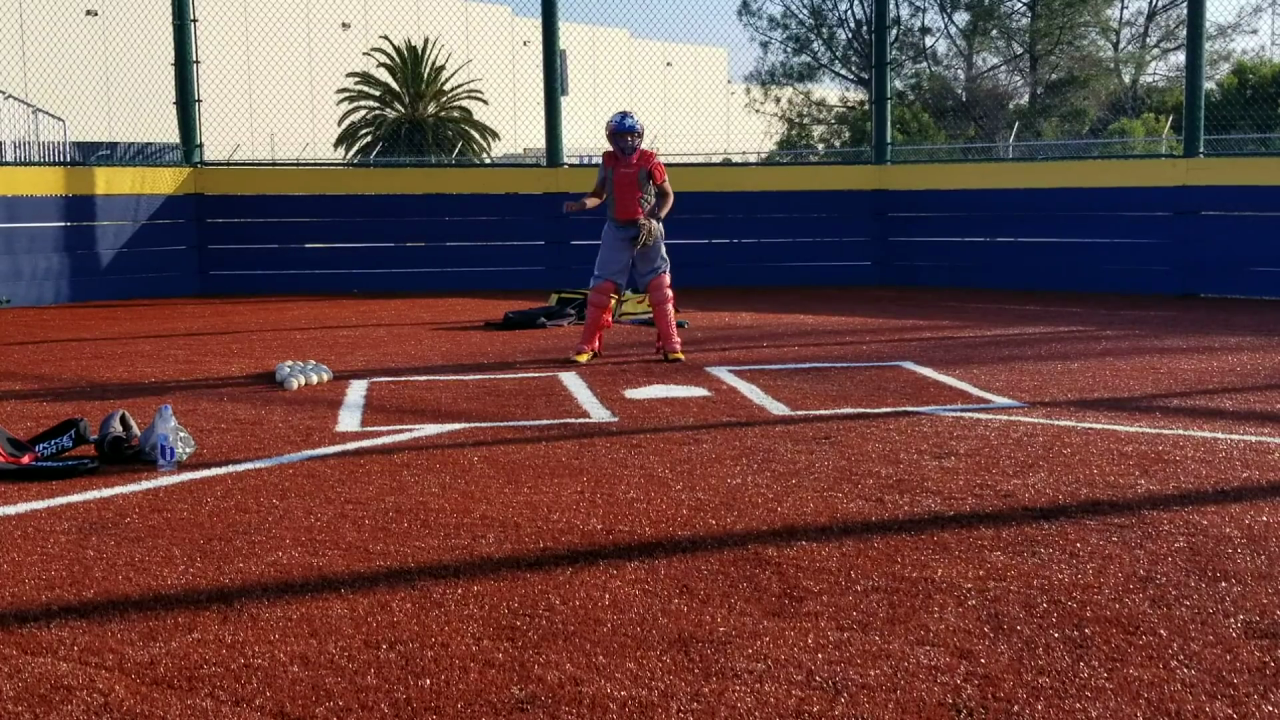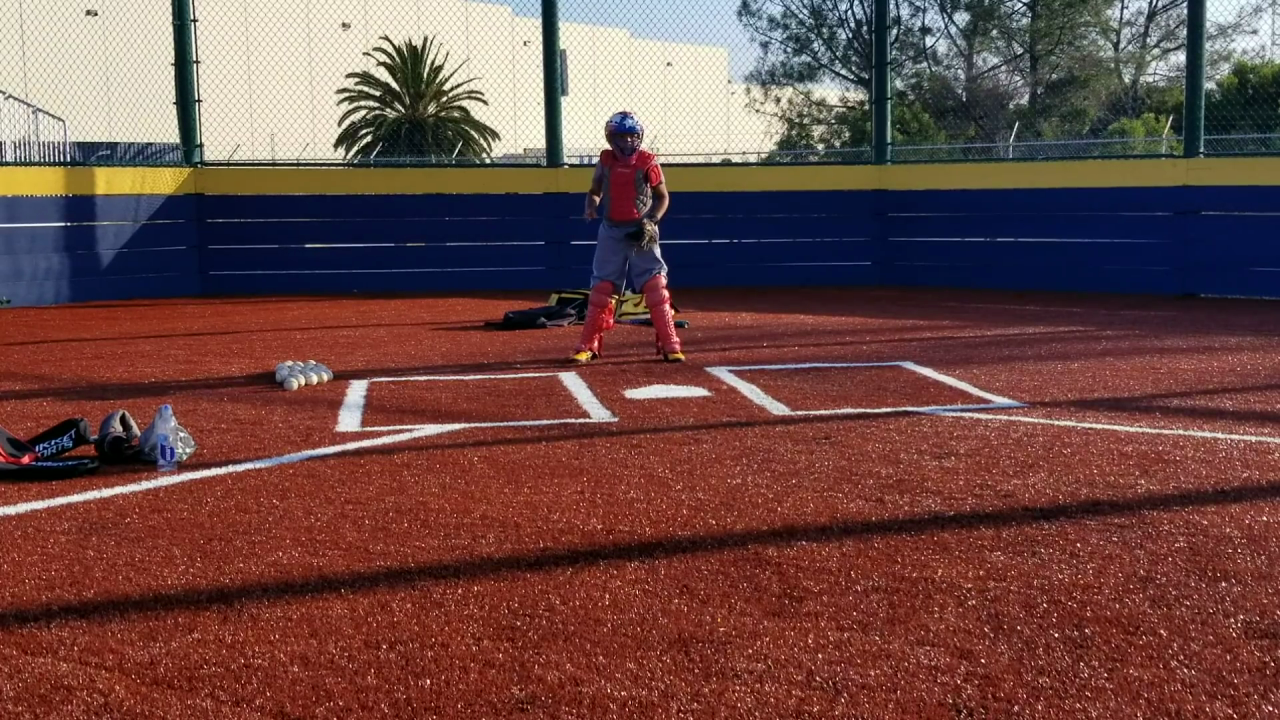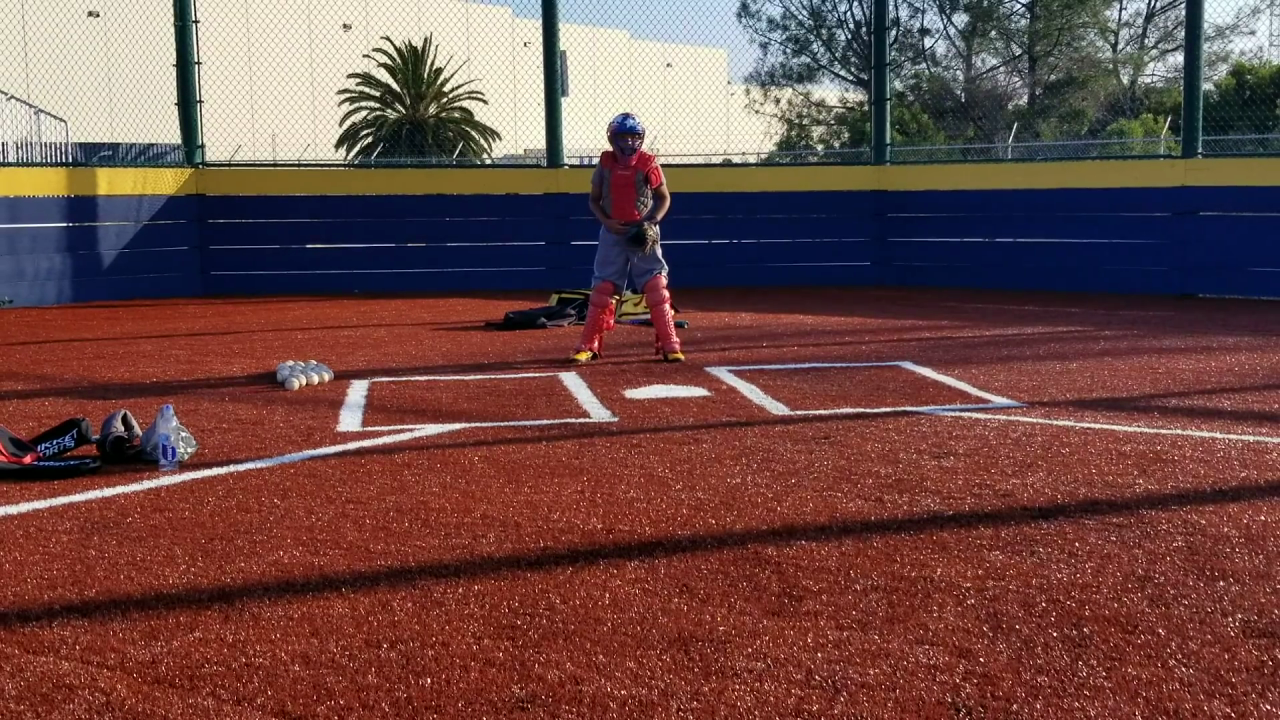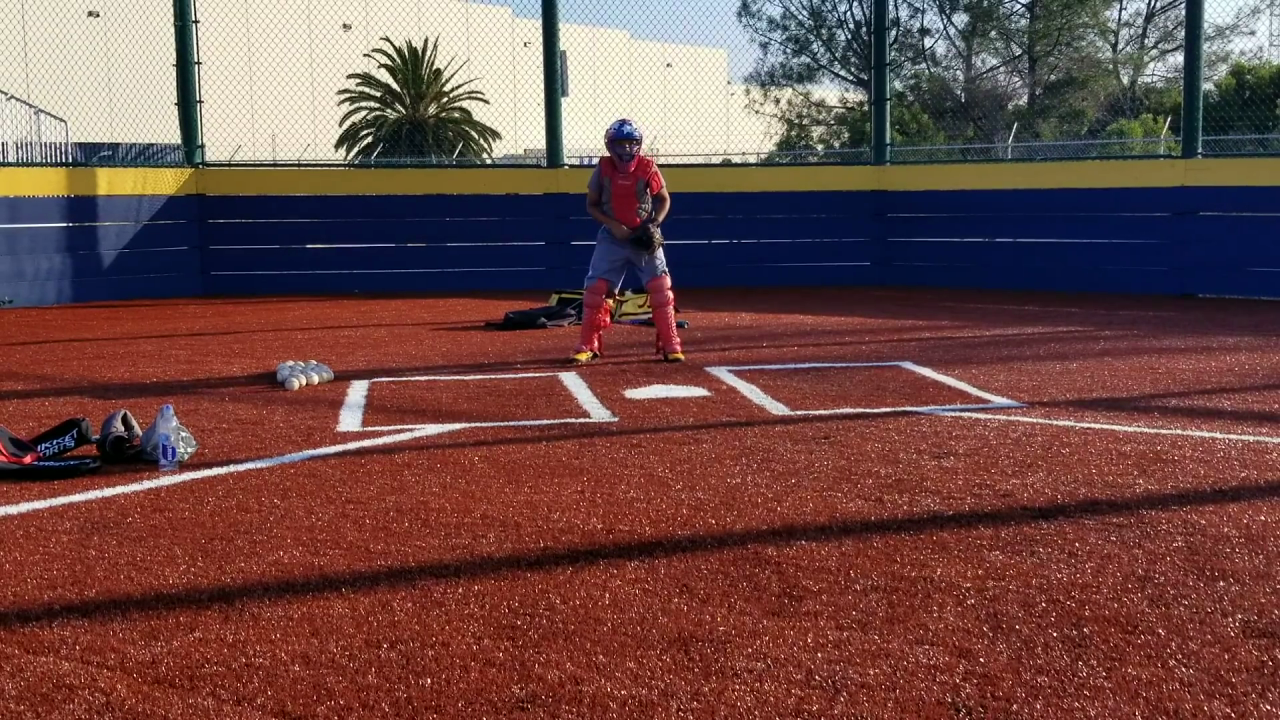
dt=0.7s
person 1, frame 1
left shoulder: (650, 161)
right shoulder: (608, 162)
left elbow: (667, 194)
right elbow: (598, 195)
left wrist: (656, 219)
right wrist: (581, 205)
left hip: (647, 232)
right hip: (616, 231)
left knee: (659, 287)
right knee: (601, 288)
left ankle: (671, 346)
right ankle: (588, 346)
person 1, frame 2
left shoulder: (648, 162)
right shoulder: (605, 161)
left elbow: (663, 196)
right elbow: (594, 192)
left wrist: (652, 221)
right wrist: (590, 206)
left hip: (642, 232)
right hip: (611, 231)
left knee: (655, 287)
right knee: (601, 289)
left ankle: (670, 346)
right ankle: (587, 347)
person 1, frame 3
left shoulder: (648, 164)
right shoulder: (605, 164)
left elbow: (664, 198)
right elbow: (594, 200)
left wrist: (652, 223)
right wrist: (607, 222)
right hip: (612, 234)
left knee: (656, 288)
right knee: (602, 289)
left ankle: (670, 346)
right ankle: (588, 346)
person 1, frame 4
left shoulder: (648, 168)
right shoulder: (603, 169)
left elbow: (664, 199)
right elbow: (591, 205)
left wrist: (655, 224)
right wrist: (612, 225)
right hip: (612, 236)
left knee: (661, 288)
right knee: (595, 289)
left ankle: (671, 346)
right ankle: (587, 346)
